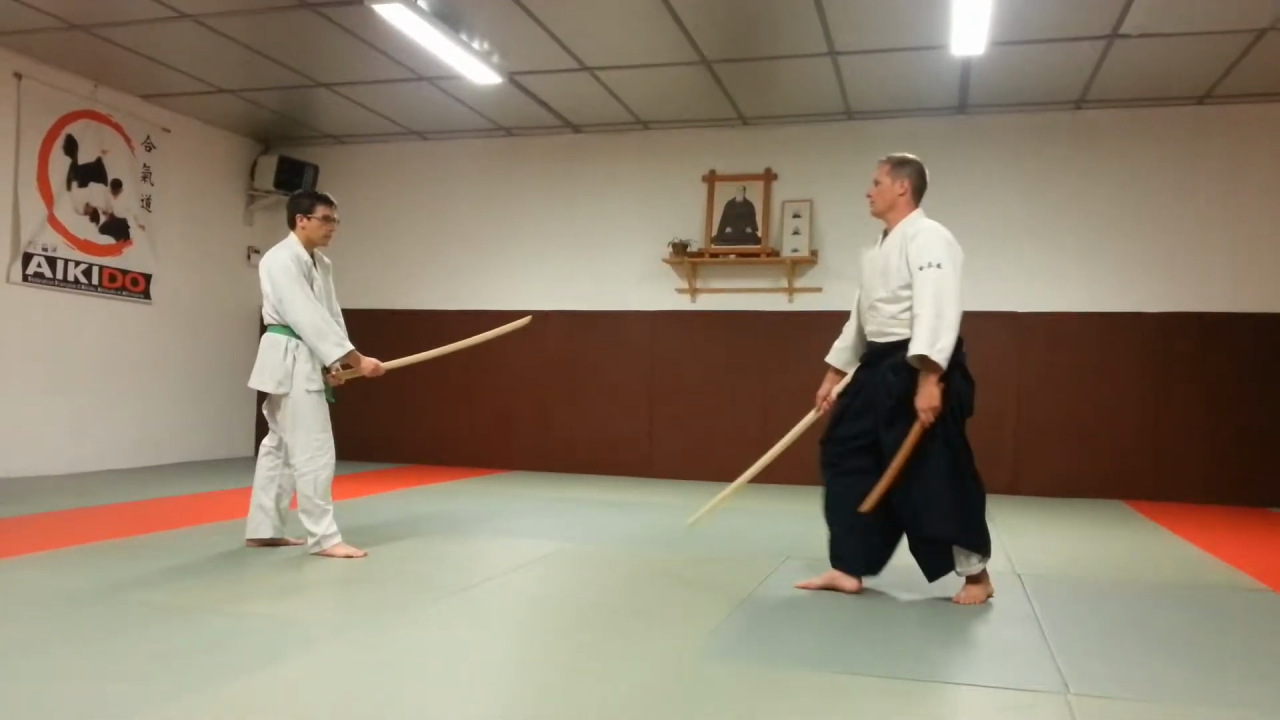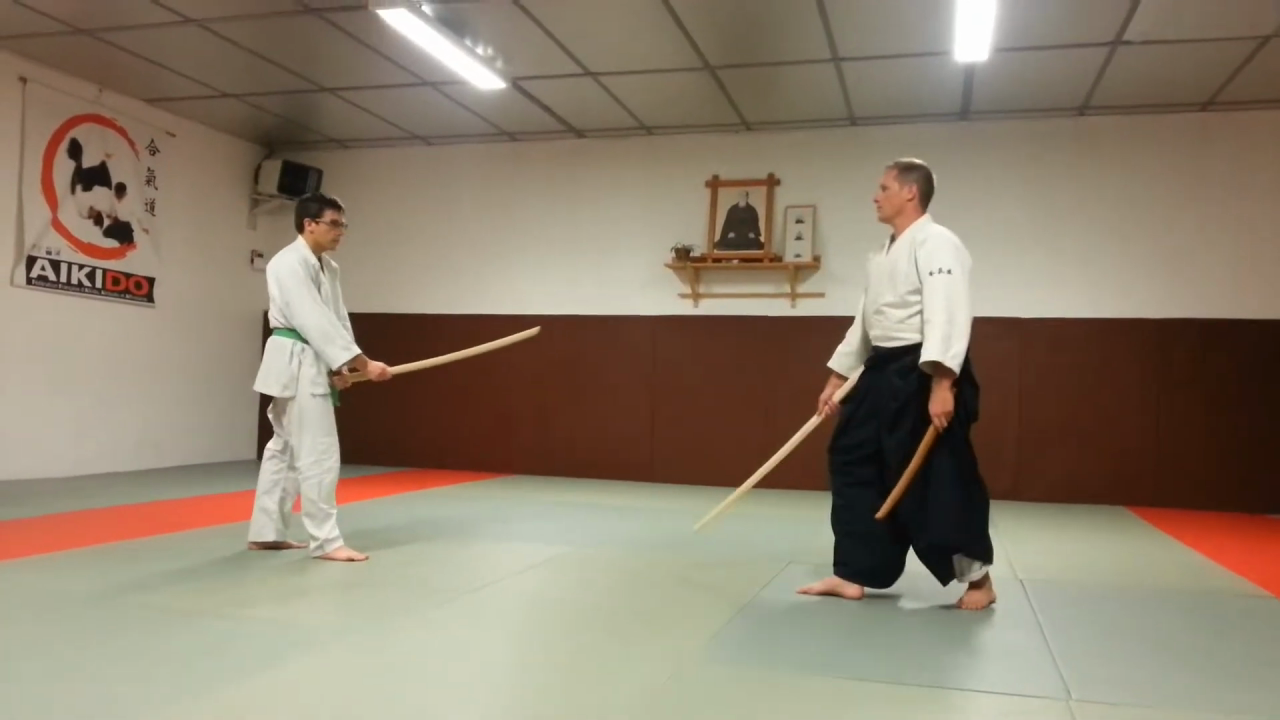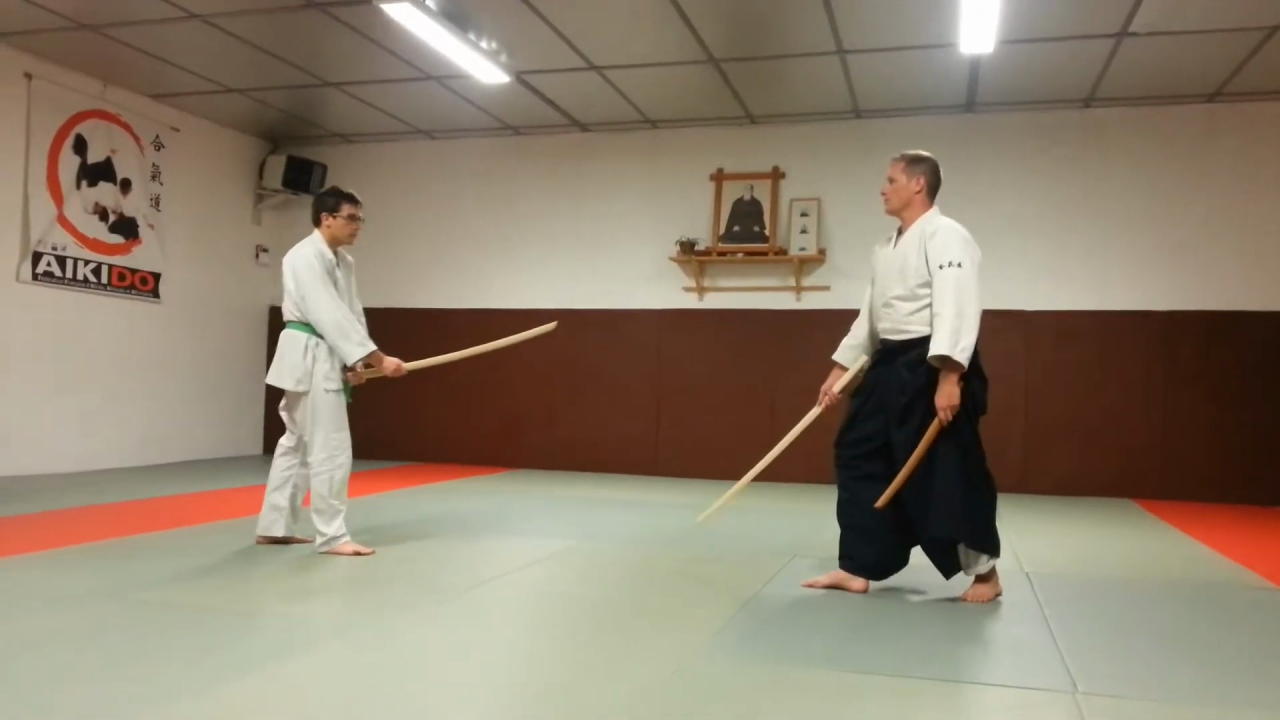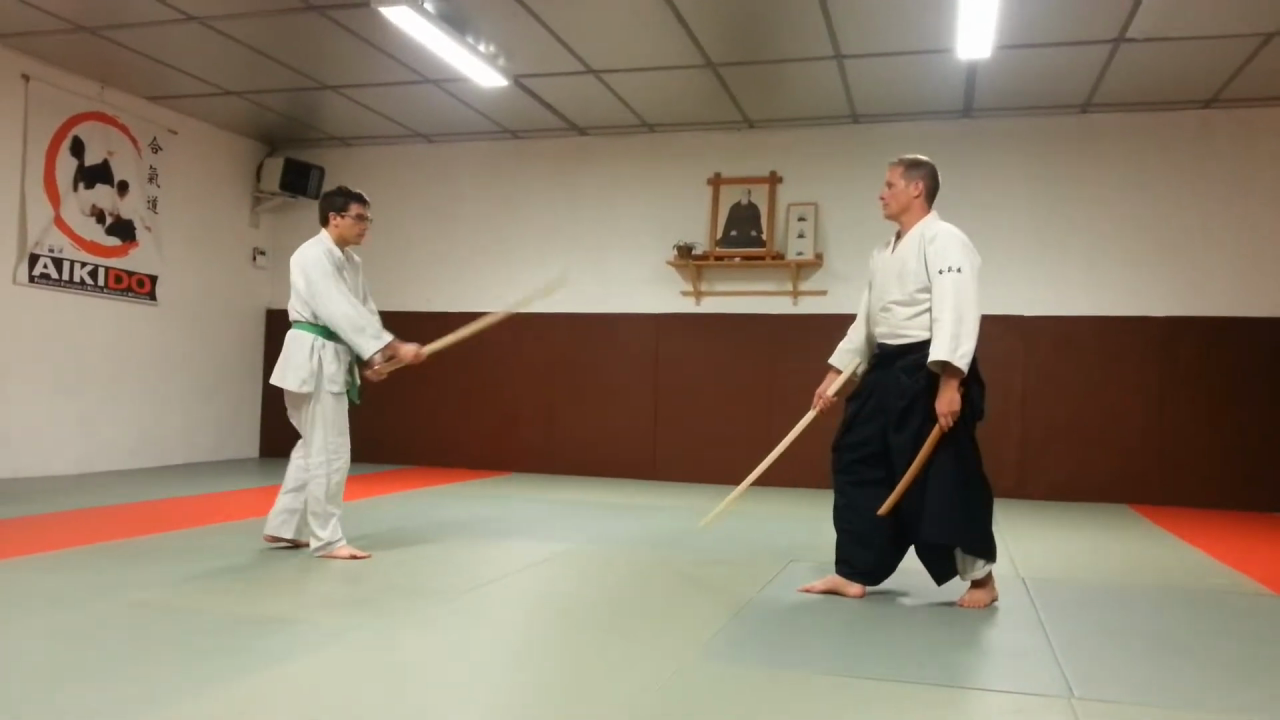
dt=0.2s
person 1, frame 1
left shoulder: (928, 238)
right shoulder: (877, 249)
left elbow: (938, 311)
right elbow: (860, 317)
left wrist: (930, 379)
right wrist: (834, 374)
left hip: (921, 368)
right hip: (880, 370)
left knee: (939, 474)
right knee: (845, 455)
left ankle: (977, 574)
right ankle: (847, 569)
person 1, frame 2
left shoulder: (937, 243)
right shoulder: (883, 253)
left elbow: (948, 317)
right elbow: (865, 321)
left wrist: (943, 384)
right wrist: (837, 379)
left hip: (924, 376)
right hip: (884, 374)
left knee: (941, 479)
right knee: (853, 466)
left ankle: (978, 579)
right ankle: (852, 574)
person 1, frame 3
left shoulder: (946, 236)
right shoulder: (888, 247)
left elbow: (957, 310)
right elbow: (870, 314)
left wrist: (950, 378)
right wrist: (839, 370)
left hip: (932, 369)
right hip: (891, 368)
left knee: (948, 473)
right knee: (860, 459)
left ankle: (985, 572)
right ankle: (857, 568)
person 1, frame 4
left shoulder: (944, 241)
right shoulder: (885, 251)
left elbow: (956, 315)
right elbow: (866, 318)
left wrist: (949, 383)
right wrist: (833, 375)
left hip: (929, 374)
right hip: (888, 373)
left knee: (945, 477)
right knee: (857, 464)
left ankle: (981, 577)
right ankle: (853, 574)
person 2, frame 1
left shoulder: (319, 263)
right shoulder: (281, 260)
left elbow: (330, 314)
right elbow: (308, 318)
left wrist: (332, 364)
right wrist: (355, 359)
left hip: (305, 361)
right hip: (290, 360)
left knee: (279, 446)
right knee: (314, 449)
left ankle: (263, 529)
right ankle: (324, 537)
person 2, frame 2
left shoulder: (328, 267)
right shoulder: (289, 264)
left elbow: (337, 319)
right elbow: (315, 322)
left wrist: (340, 367)
right wrist: (362, 362)
left hip: (313, 364)
right hip: (296, 363)
left knee: (284, 449)
right knee: (318, 453)
left ankle: (265, 531)
right ankle: (326, 541)
person 2, frame 3
left shoulder: (343, 261)
right shoulder: (305, 258)
left elbow: (352, 314)
right elbow: (331, 317)
left wrist: (356, 363)
right wrist: (377, 358)
left hip: (325, 358)
right hip: (310, 358)
left knee: (296, 444)
right knee: (330, 448)
left ankle: (273, 526)
right ankle: (331, 535)
person 2, frame 4
left shoulder: (349, 261)
right shoulder: (313, 257)
left elbow: (364, 309)
right elbow: (342, 312)
left wrist: (372, 360)
right wrist: (394, 347)
left hip: (332, 358)
right hip: (314, 358)
left knee: (314, 448)
right knee: (328, 451)
left ankle: (284, 526)
right ankle: (326, 539)
